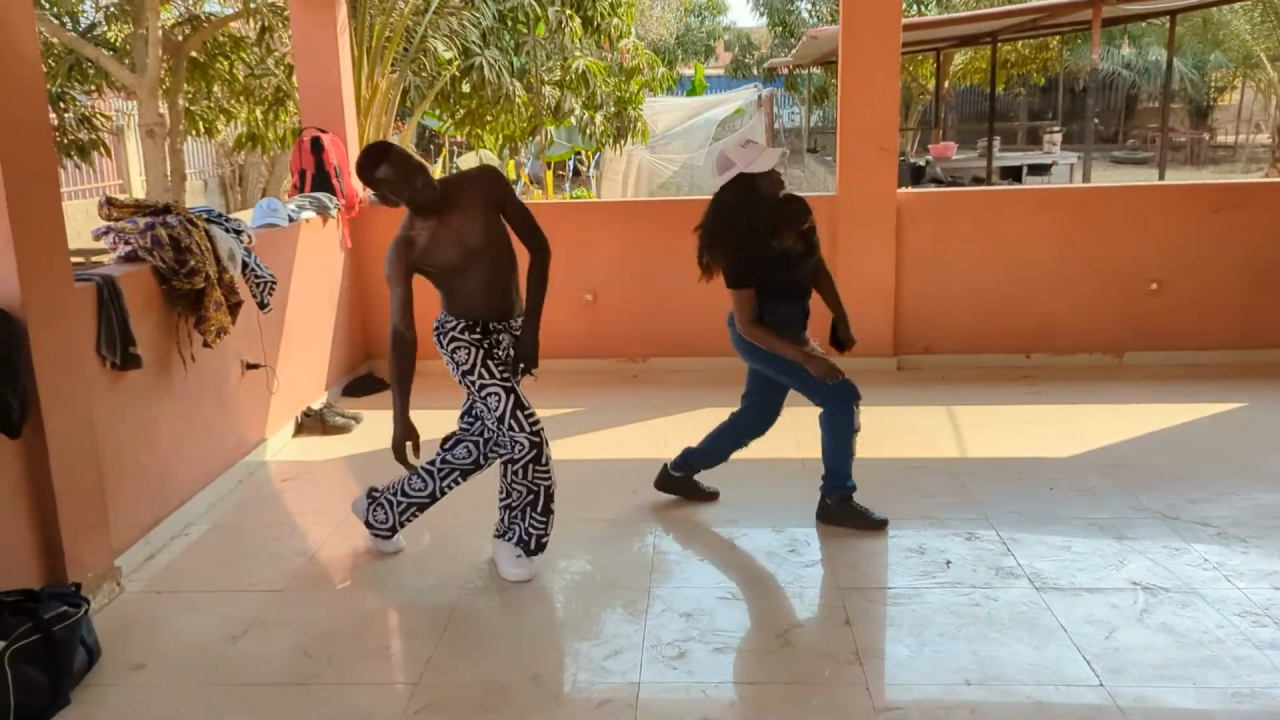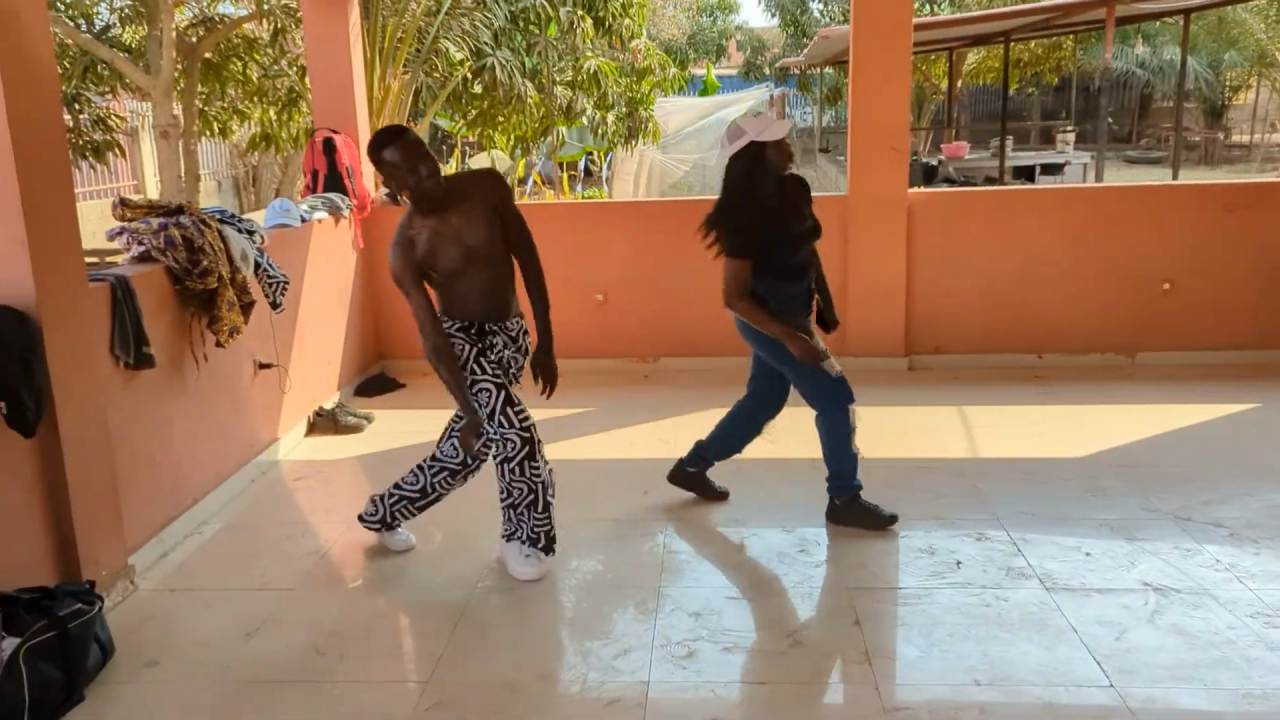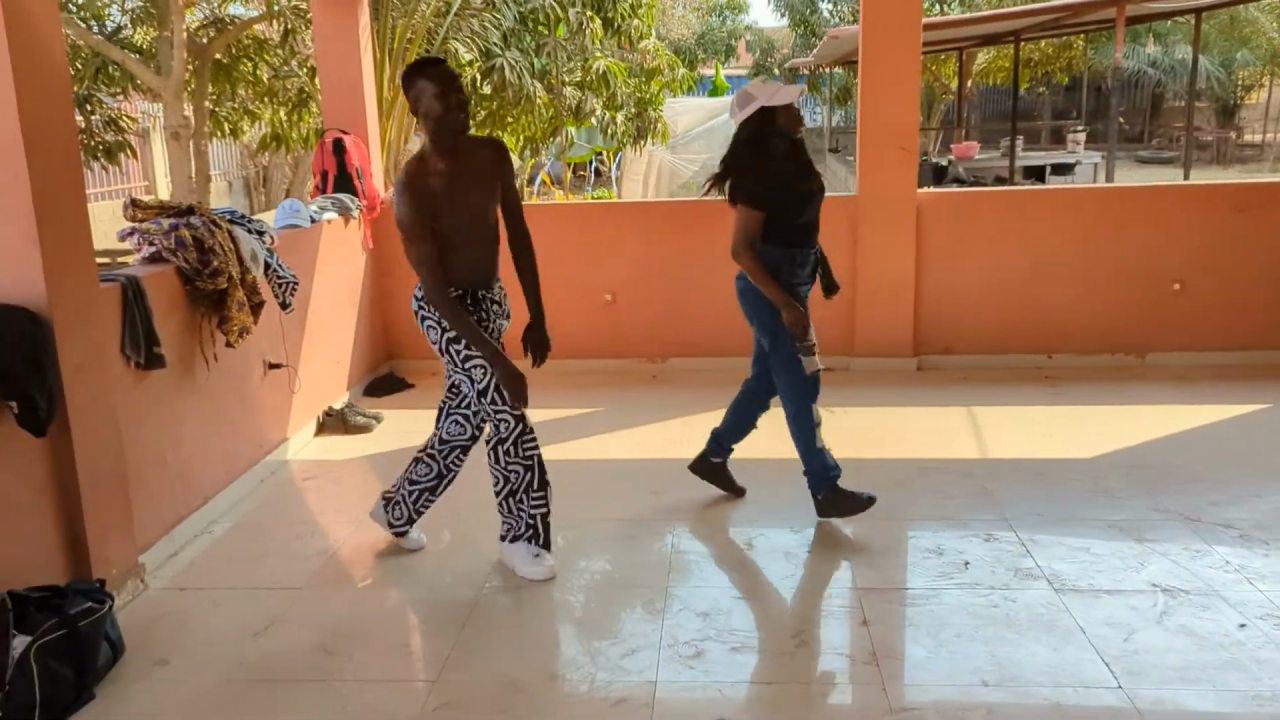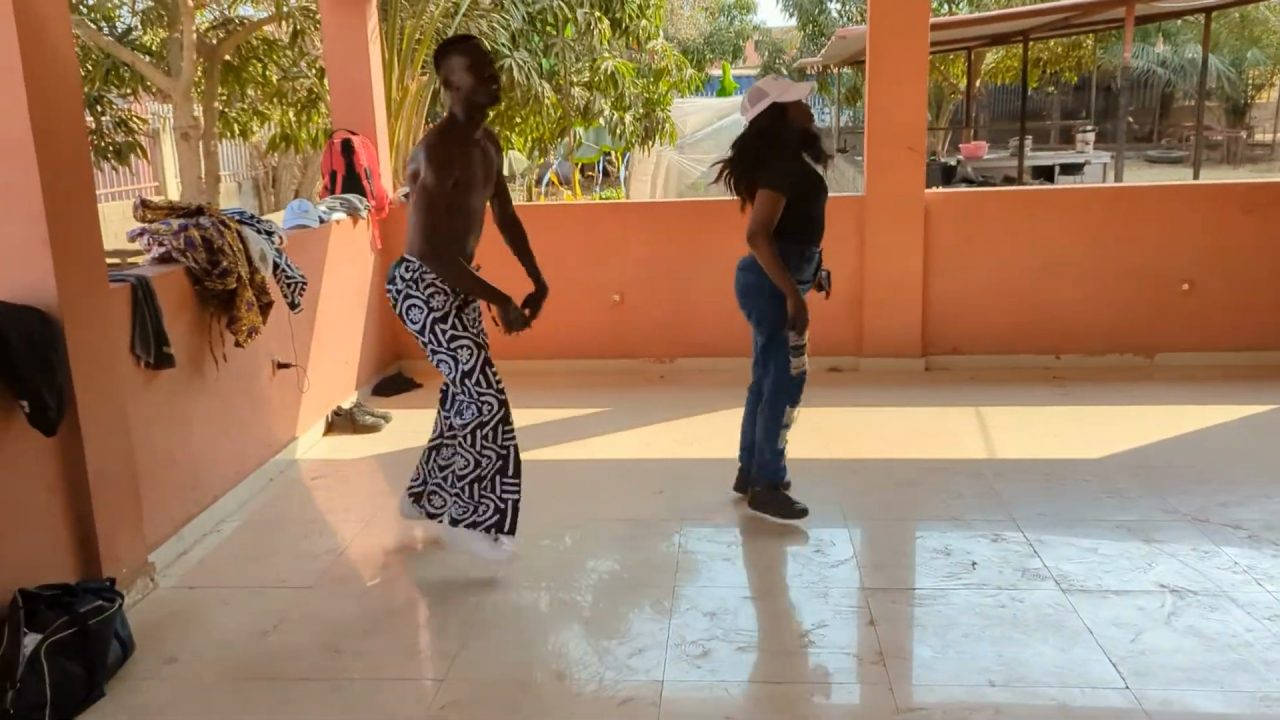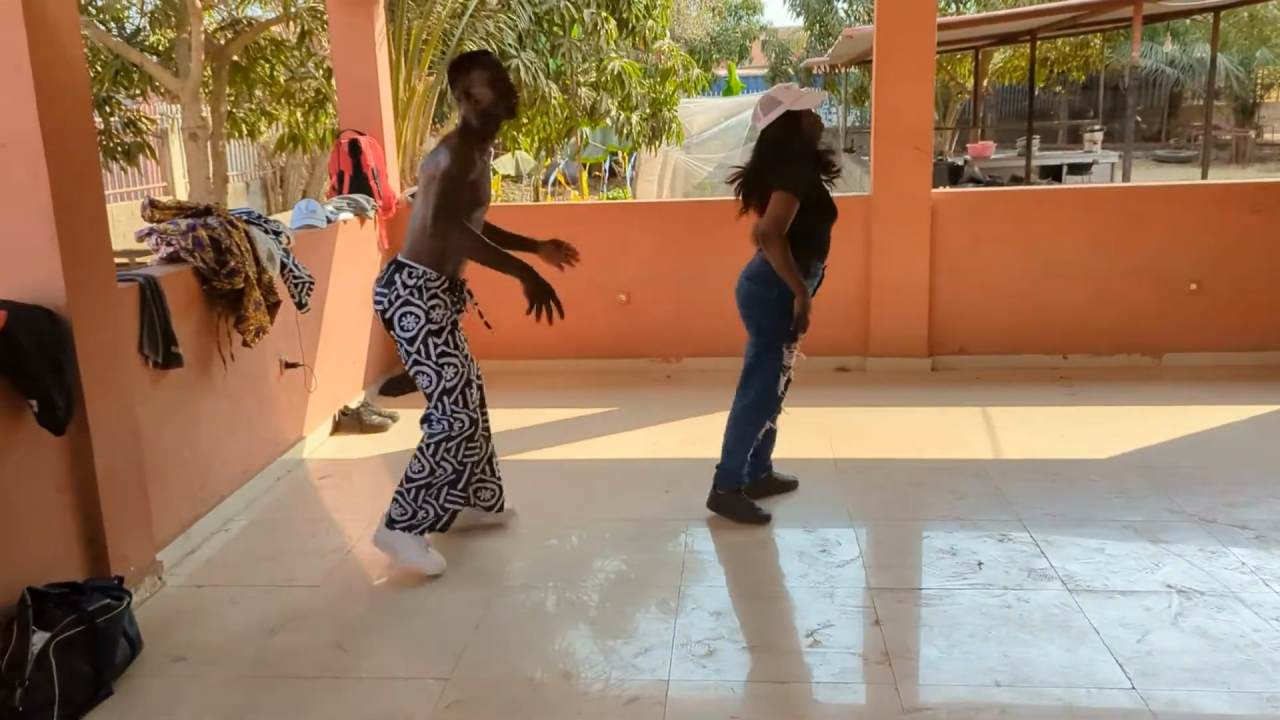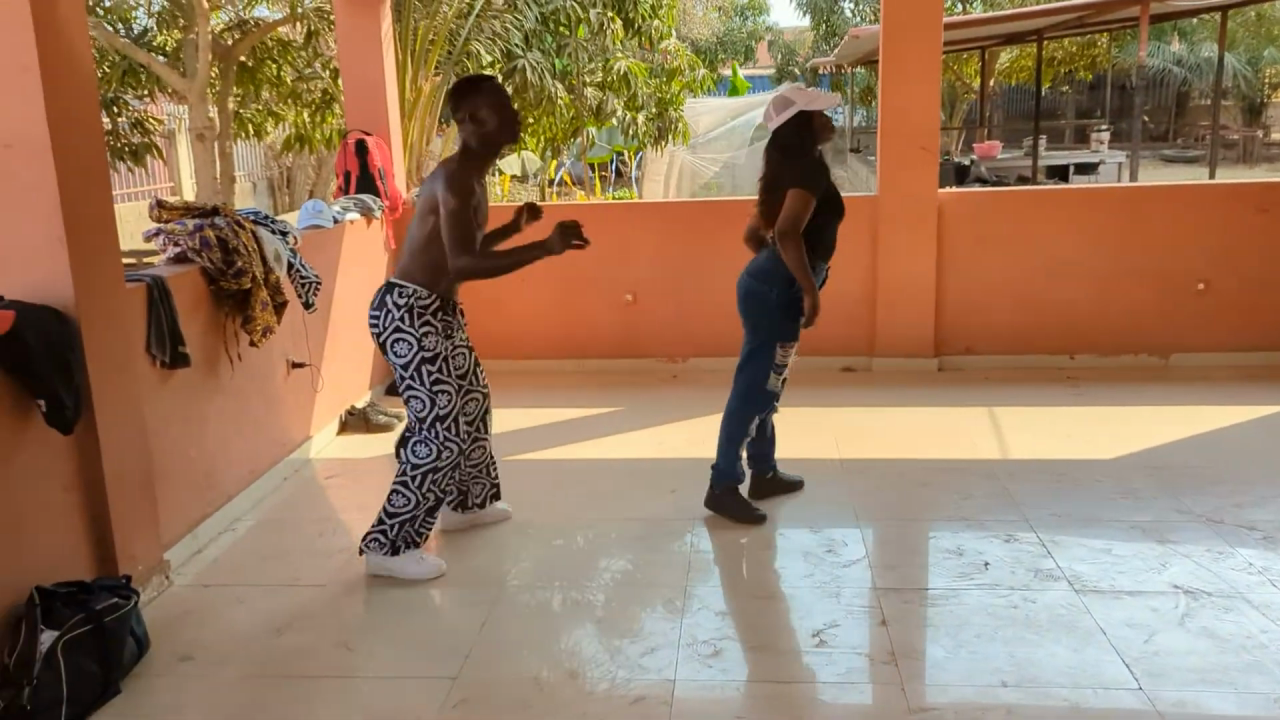
dt=0.1s
person 1, frame 1
left shoulder: (485, 184)
right shoulder: (404, 249)
left elbow: (539, 246)
right elbow: (401, 334)
left wrist: (532, 325)
right wrist: (399, 417)
left hip: (512, 331)
right hip: (467, 339)
left knee: (472, 447)
right knee: (524, 443)
left ankle: (380, 510)
right ankle: (514, 541)
person 1, frame 2
left shoulder: (488, 187)
right shoulder: (407, 247)
left elbow: (529, 260)
right elbow: (430, 332)
left wrist: (545, 340)
right wrist: (465, 408)
left hip: (507, 332)
right hip: (461, 339)
left knee: (463, 448)
right knee: (517, 439)
left ankle: (384, 514)
right ankle: (524, 541)
person 1, frame 3
left shoulder: (494, 155)
right shoulder: (412, 189)
left elbow: (517, 233)
right elbow: (434, 288)
left wrist: (538, 314)
right wrist: (498, 357)
left hip: (489, 301)
right hip: (450, 309)
left knee: (464, 417)
right knee: (505, 419)
left ankle: (397, 507)
right ankle: (520, 539)
person 1, frame 4
left shoulder: (488, 144)
right shoulder: (436, 152)
left elbow: (505, 217)
right elbow: (429, 248)
left wrist: (537, 279)
right wrist: (499, 298)
left hip: (459, 285)
right hip: (423, 287)
left knee: (466, 398)
right knee: (484, 401)
left ankle: (429, 497)
right ankle: (470, 518)
person 1, frame 5
left shoulder: (478, 153)
right shoulder: (456, 153)
right elbow: (452, 228)
left wrist: (536, 247)
right wrist: (528, 273)
left hip: (439, 291)
right hip: (416, 293)
left knee: (466, 402)
right knee: (454, 414)
left ankle: (470, 501)
right ankle: (405, 526)
person 1, frame 6
left shoulder: (471, 174)
right shoulder: (456, 178)
right elbow: (463, 262)
left wrist: (512, 228)
right wrist: (544, 247)
left hip: (435, 309)
right hip: (410, 313)
left knee: (470, 403)
right knee: (440, 432)
left ankle: (466, 501)
right ankle: (389, 545)
person 2, frame 1
left shoulder: (793, 211)
right shoulder: (739, 242)
left elbow: (815, 266)
right elbow: (747, 324)
left wrist: (840, 317)
right wrist: (810, 355)
left hip: (789, 328)
right hip: (767, 337)
left knee: (758, 414)
right knee: (841, 399)
left ankle: (677, 472)
right ankle: (836, 501)
person 2, frame 2
left shoulder: (795, 191)
right shoulder: (745, 217)
left elbow: (808, 248)
right elbow: (735, 297)
left wrist: (825, 301)
right wrist: (792, 339)
left hip: (791, 312)
right hip: (770, 321)
left knee: (762, 401)
right knee: (834, 396)
left ankle: (691, 467)
right ankle: (844, 499)
person 2, frame 3
left shoulder: (789, 157)
right shoulder: (760, 172)
right elbow: (741, 250)
left wrist: (820, 268)
right wrist: (786, 302)
left hip: (783, 280)
right hip: (770, 288)
left knee: (767, 377)
right knee: (800, 382)
left ankle: (713, 456)
right ankle: (825, 488)
person 2, frame 4
left shoulder: (791, 157)
right shoulder: (780, 165)
right elbow: (757, 235)
left wrist: (811, 268)
right wrist: (792, 293)
left hip: (777, 280)
right hip: (771, 284)
left knee: (769, 378)
right knee: (784, 382)
left ankle: (753, 471)
right ankle: (765, 485)
person 2, frame 5
left shoulder: (788, 166)
right shoulder: (794, 171)
right elbow: (772, 236)
left wrist: (796, 284)
right wrist: (801, 293)
left hip: (770, 288)
right hip: (773, 293)
left knee: (768, 386)
right knee: (762, 389)
left ankle: (758, 473)
right ankle: (726, 488)
person 2, frame 6
left shoulder: (794, 166)
right shoulder: (806, 170)
left elbow: (753, 234)
right elbow: (786, 235)
right wrist: (810, 290)
left hip: (771, 285)
right hip: (774, 290)
left knee: (765, 385)
right knee: (755, 388)
left ankle: (764, 474)
right ankle: (722, 487)
